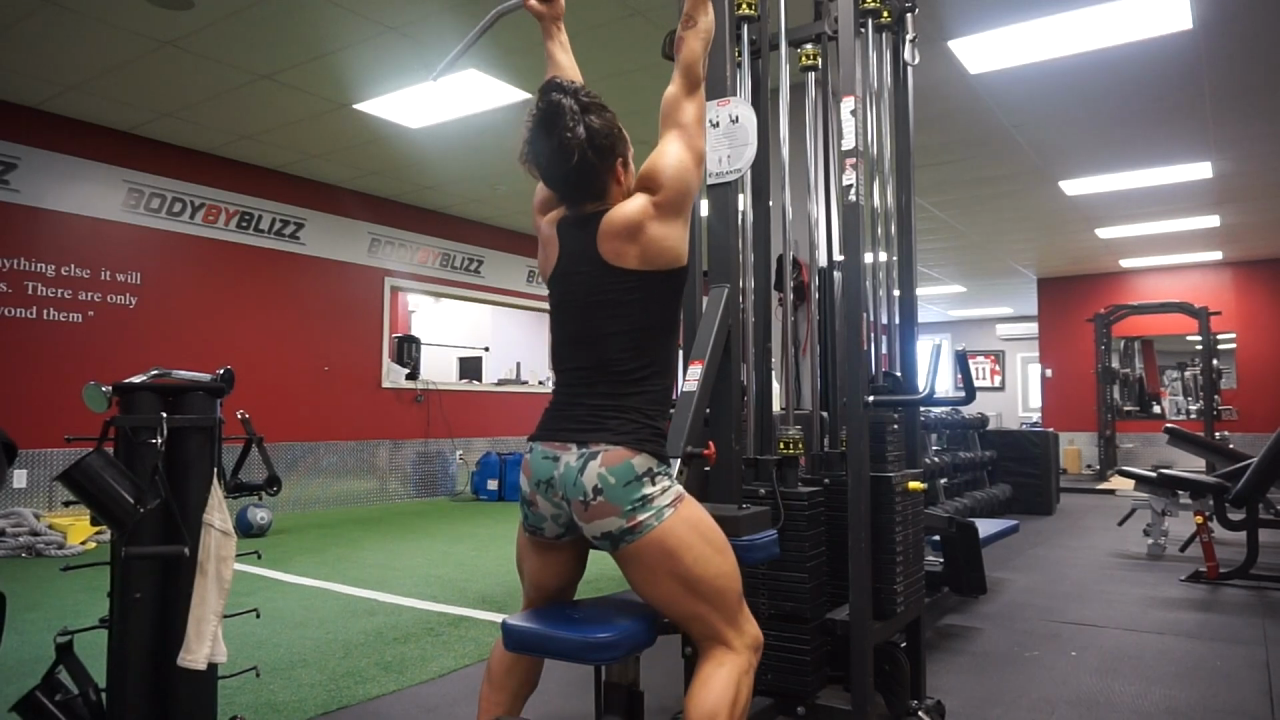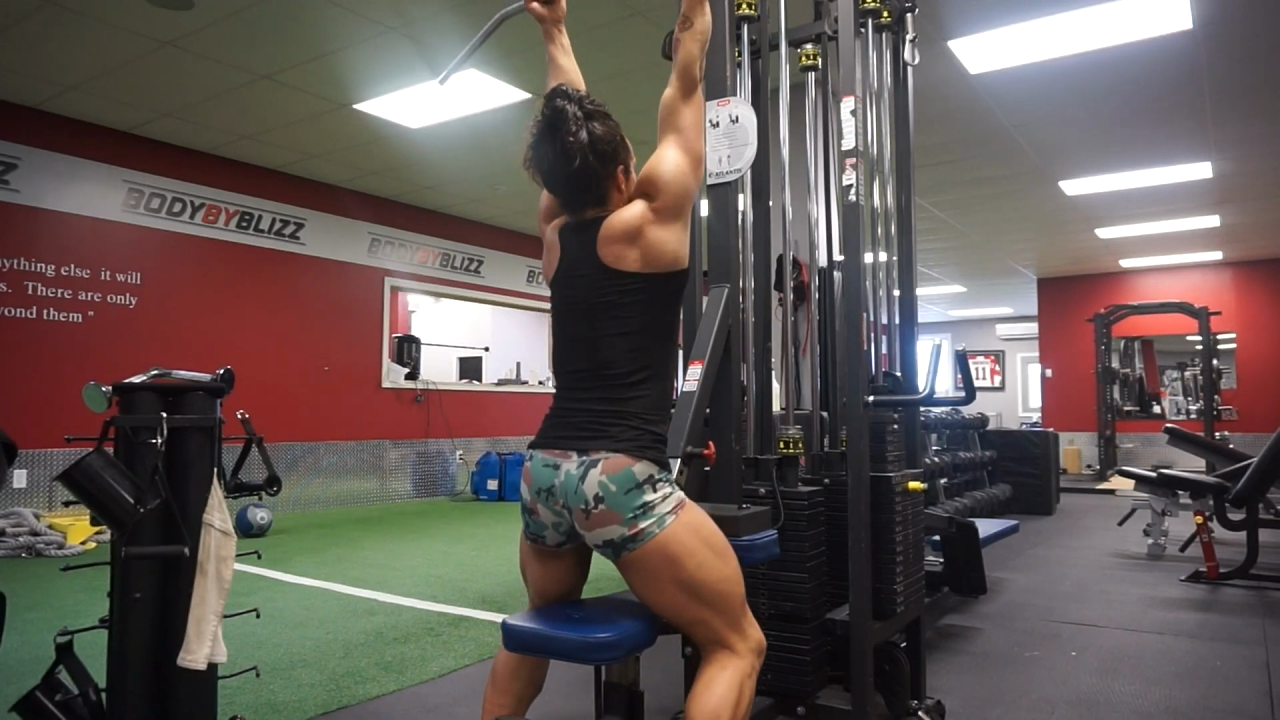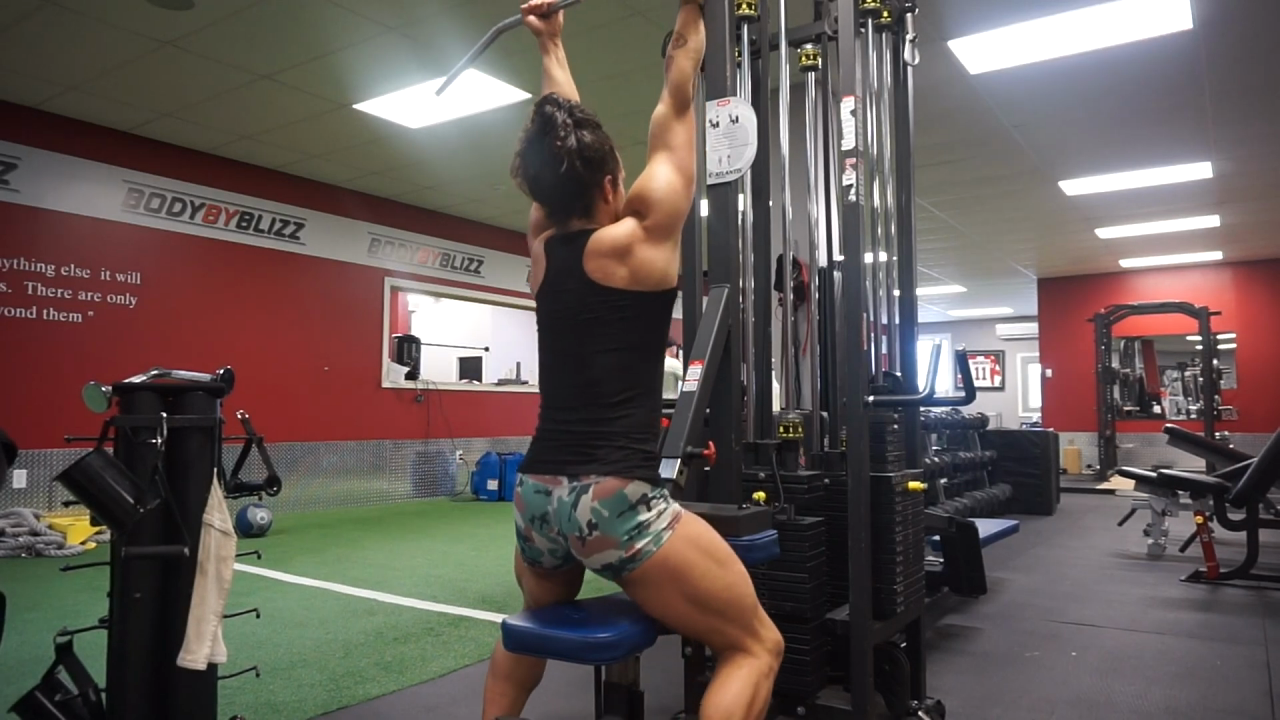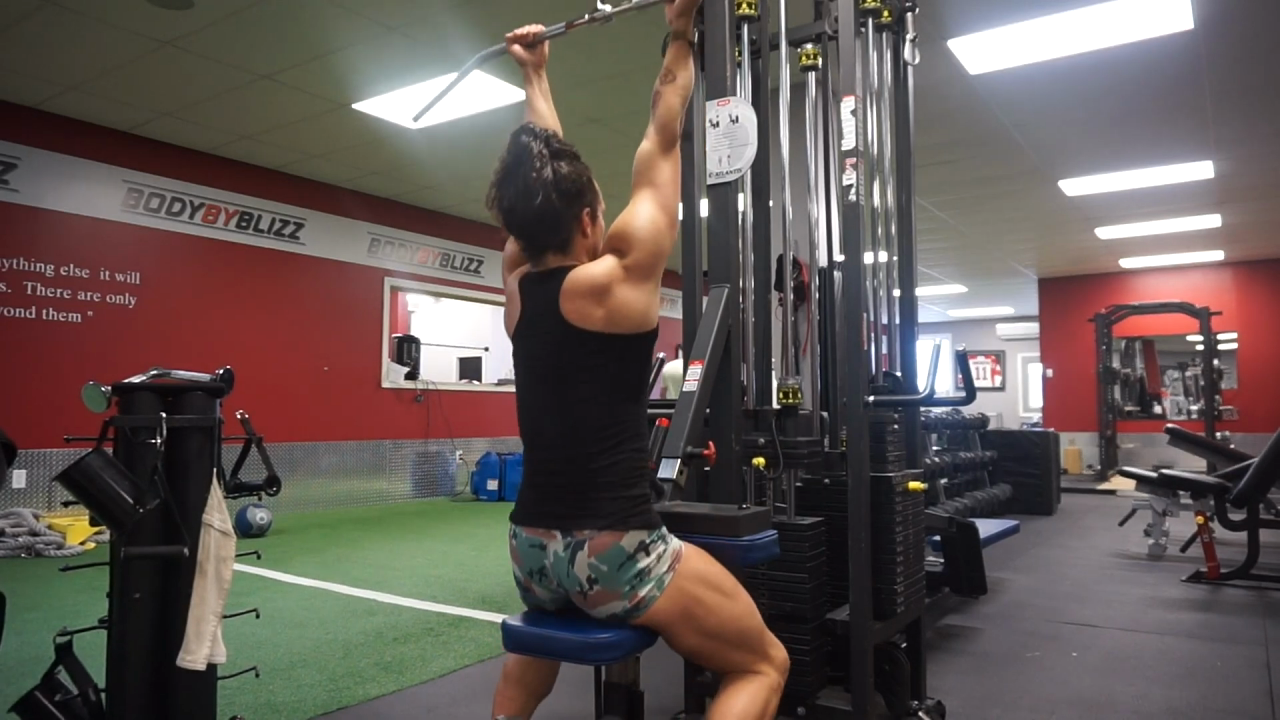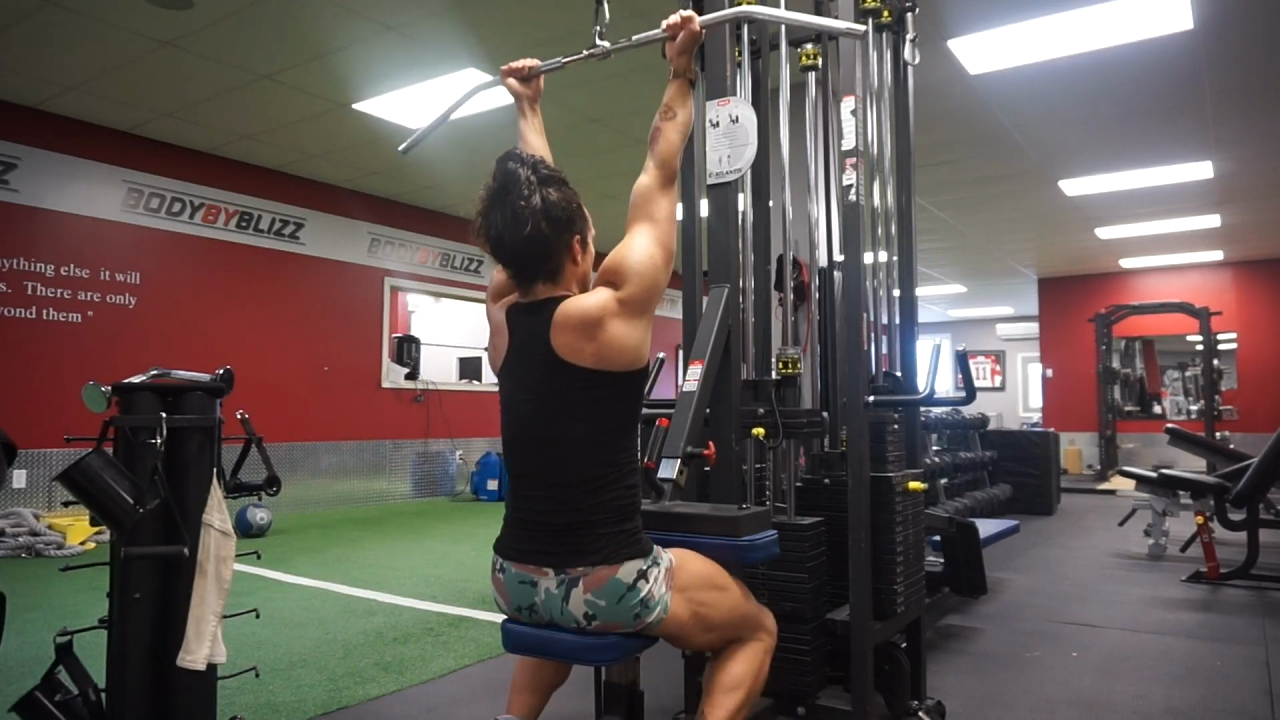
dt=0.3s
person 1, frame 1
left shoulder: (552, 226)
right shoulder: (650, 216)
left elbow: (565, 132)
right elbow: (688, 82)
left hip: (545, 464)
right hip: (622, 471)
left knee: (534, 620)
right knee: (735, 642)
person 1, frame 2
left shoulder: (555, 233)
right shoulder: (647, 223)
left elbow: (570, 124)
right elbow: (684, 88)
left hip: (545, 471)
right hip: (620, 477)
right knee: (738, 646)
person 1, frame 3
left shoulder: (543, 245)
right shoulder: (638, 239)
left elbow: (560, 137)
right elbow: (675, 107)
left hip: (538, 492)
right hip: (616, 498)
right knee: (756, 646)
person 1, frame 4
left shoulder: (517, 282)
right shoulder: (613, 281)
left elbow: (542, 172)
right elbow: (660, 146)
left wrist: (534, 76)
left hip: (533, 547)
right hip: (610, 550)
person 1, frame 5
left shoulder: (502, 312)
right shoulder: (610, 313)
left elbow: (532, 199)
right elbow: (658, 182)
left wrist: (527, 108)
right wrist: (681, 73)
left hip: (516, 582)
right hip: (604, 583)
right knee: (755, 629)
